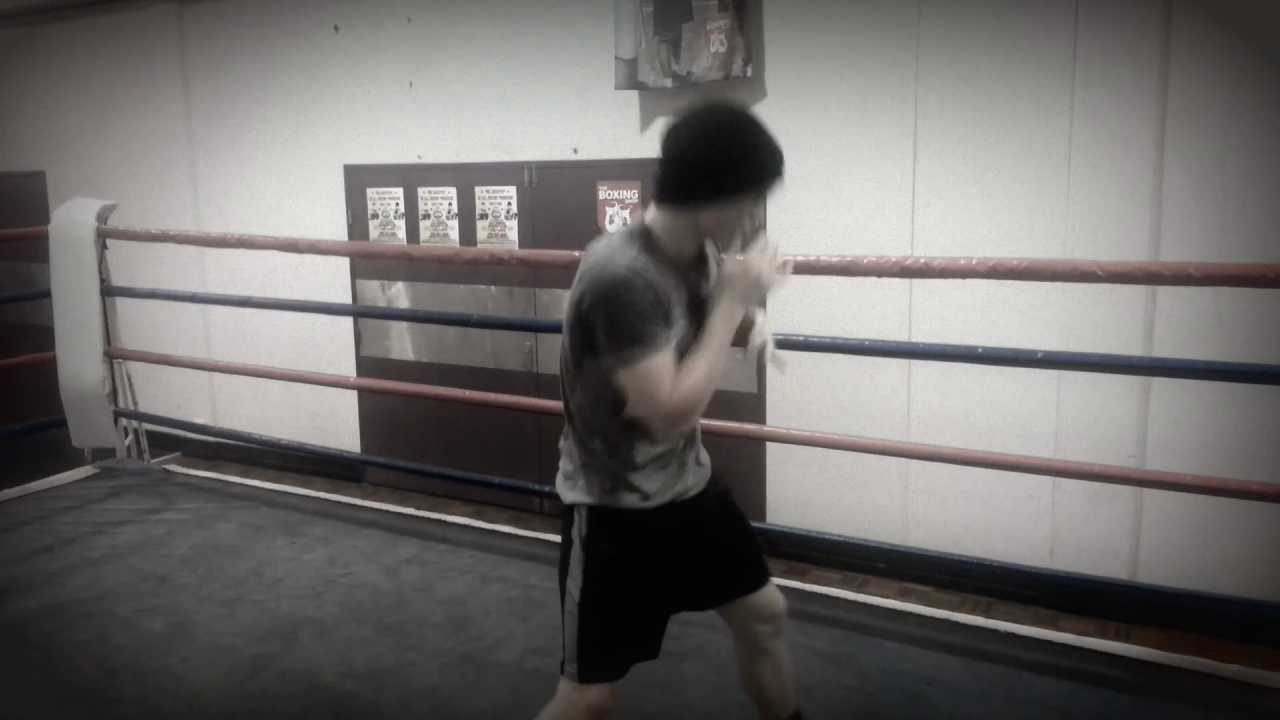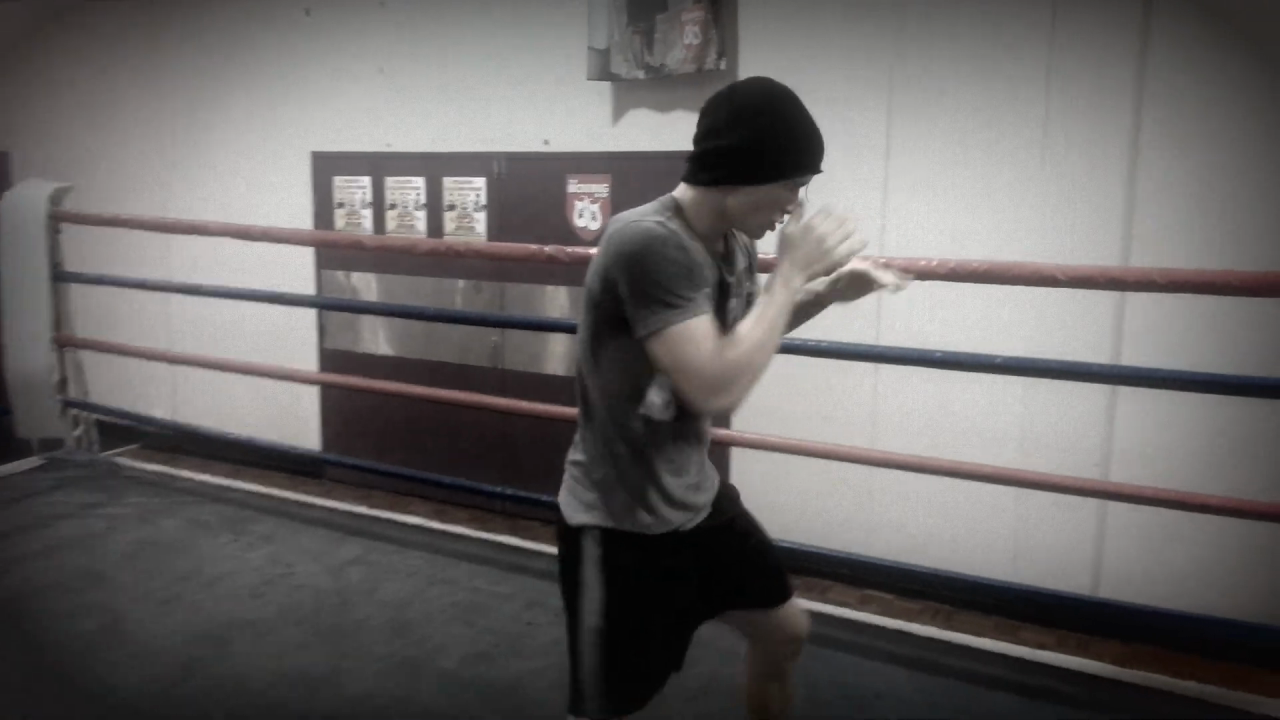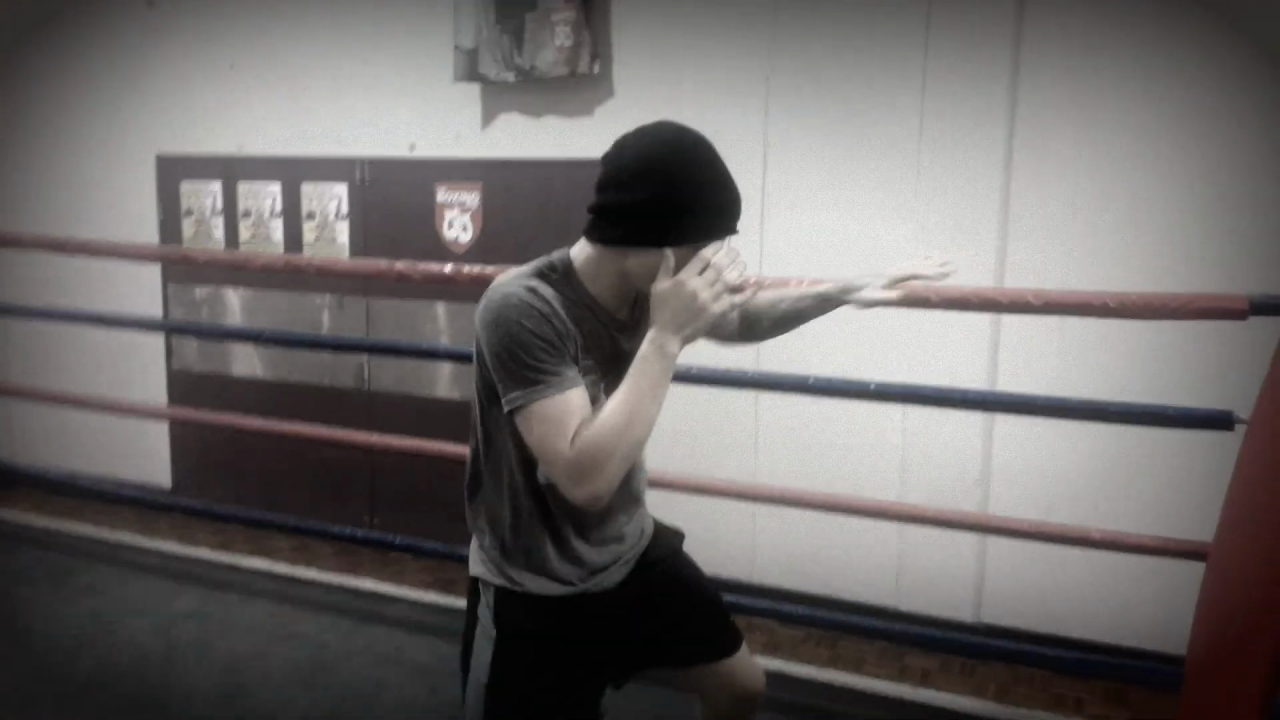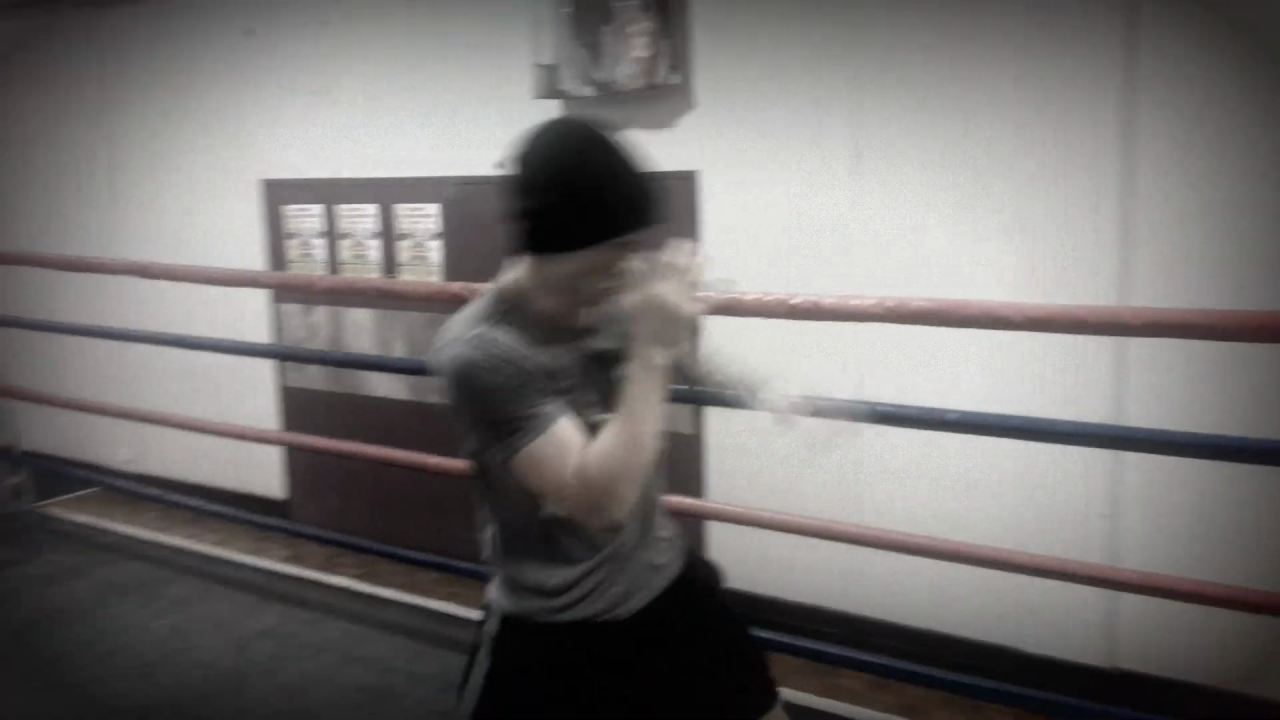
dt=0.7s
person 1, frame 1
left shoulder: (696, 249)
right shoulder: (621, 273)
right elbow: (670, 413)
left wrist: (737, 309)
right wrist: (732, 301)
left hip: (687, 483)
right hip: (613, 505)
left knee: (764, 614)
person 1, frame 2
left shoulder: (726, 237)
right shoulder: (649, 241)
left elbow: (754, 326)
right elbow: (718, 389)
left wrist: (831, 288)
right wrist: (792, 271)
left hip: (694, 495)
right hip: (619, 513)
left knee: (783, 631)
person 1, frame 3
left shoulder: (661, 286)
right shoulder: (521, 309)
left elbow: (741, 322)
right elbow: (586, 476)
left wrist: (844, 292)
right wrist: (666, 335)
left hip: (629, 552)
right hip: (531, 590)
person 1, frame 4
left shoulder: (607, 292)
right shoulder: (478, 352)
right elbow: (603, 499)
right wrist: (653, 352)
left hip: (659, 580)
right hip: (551, 617)
